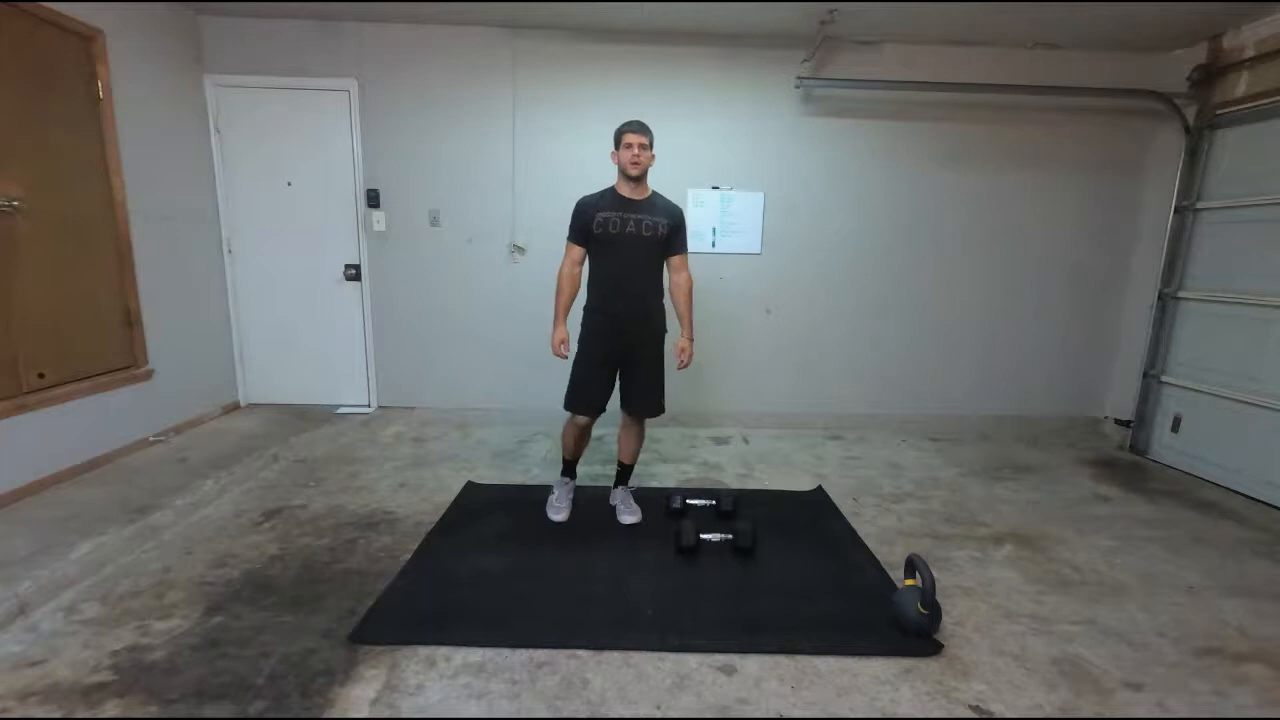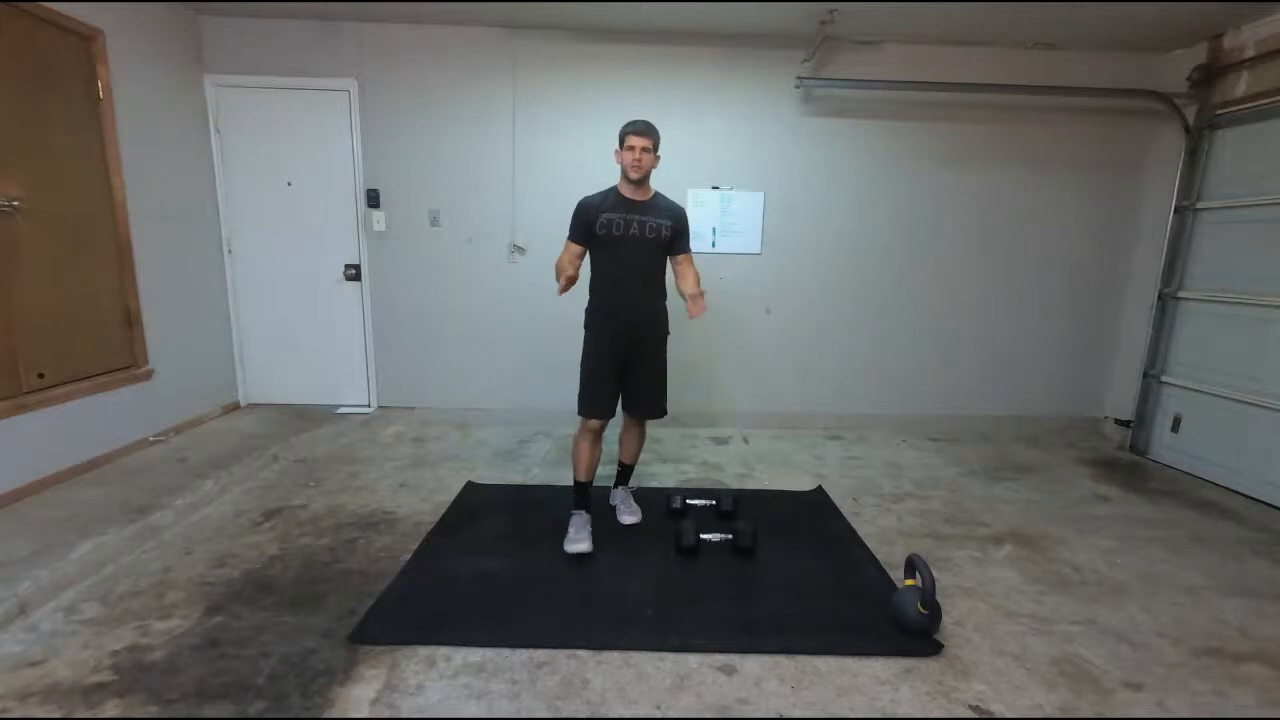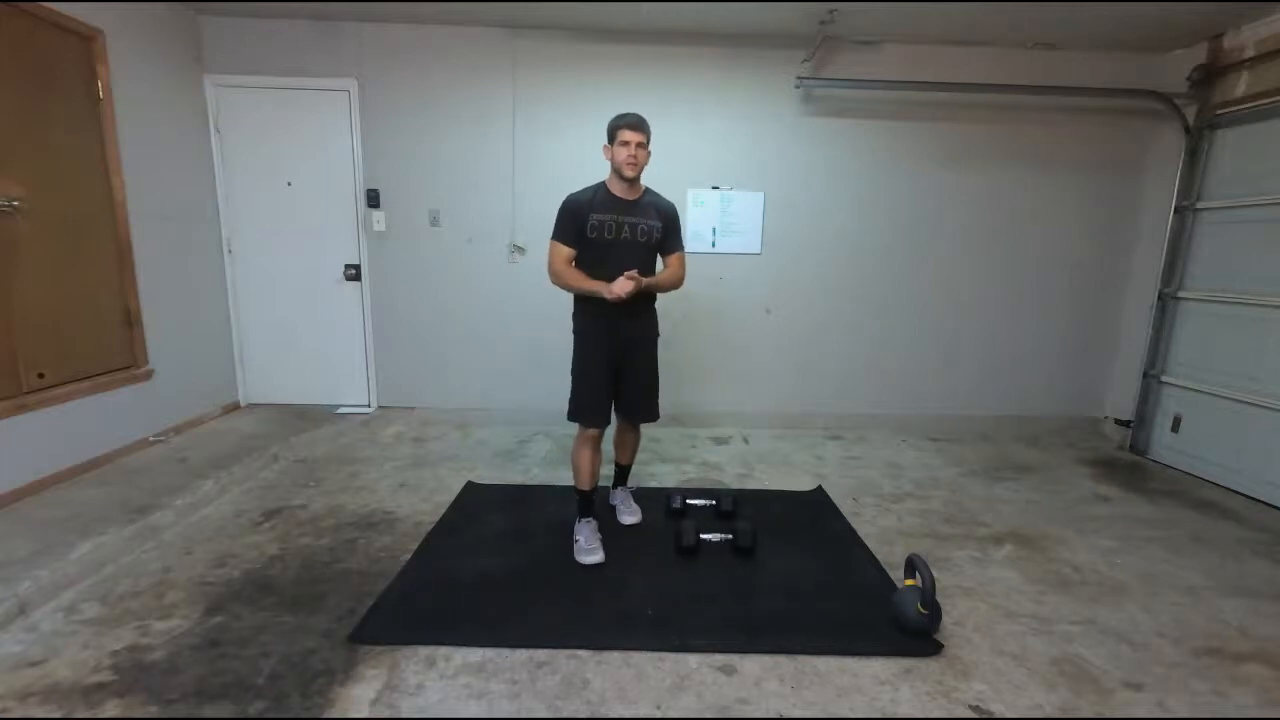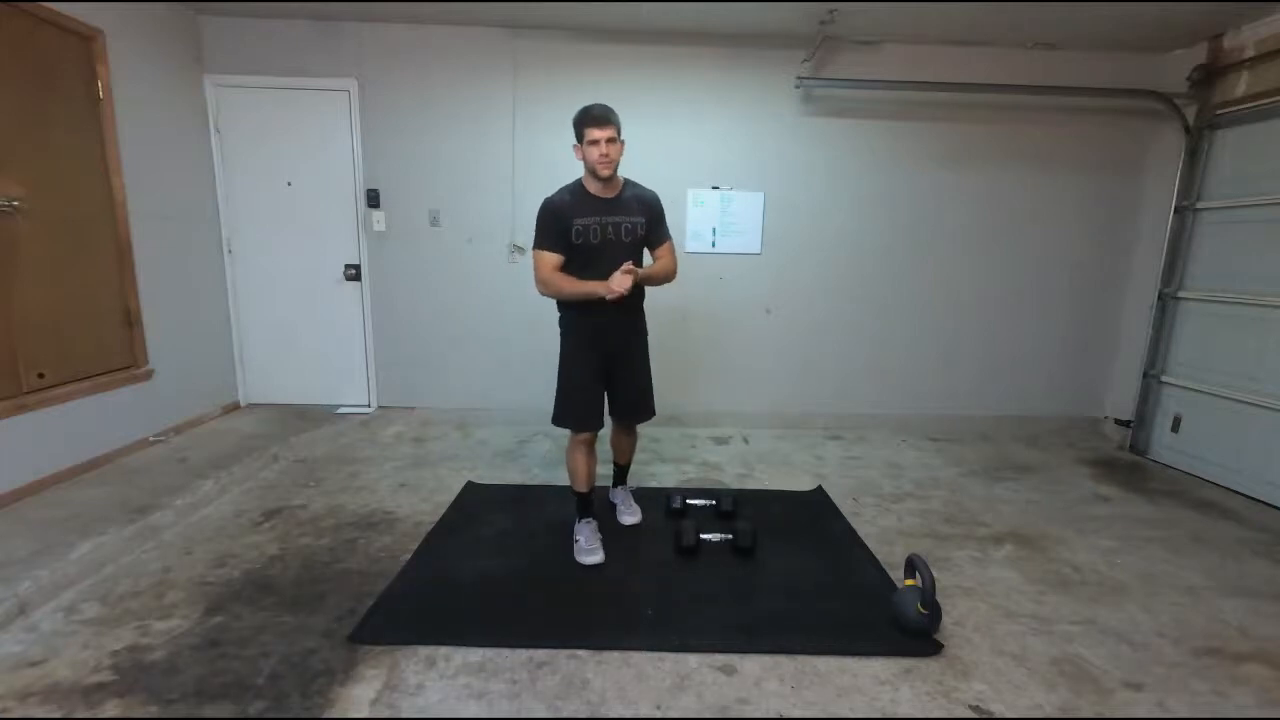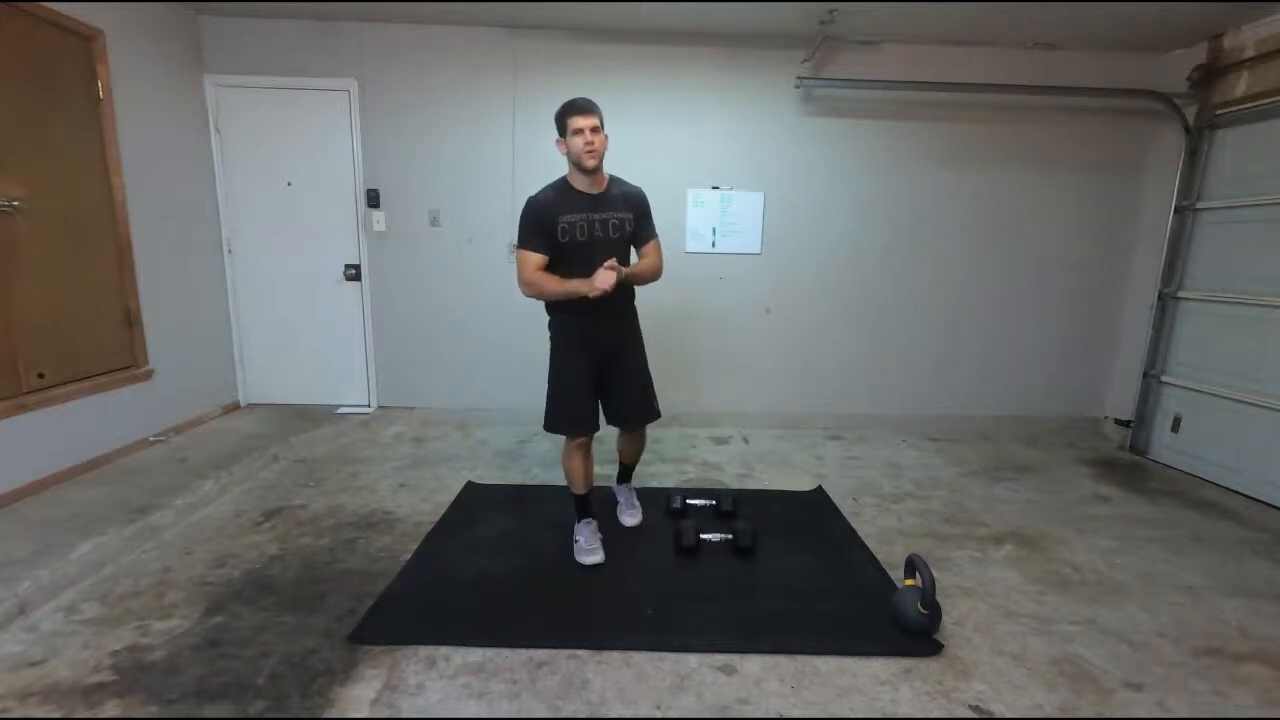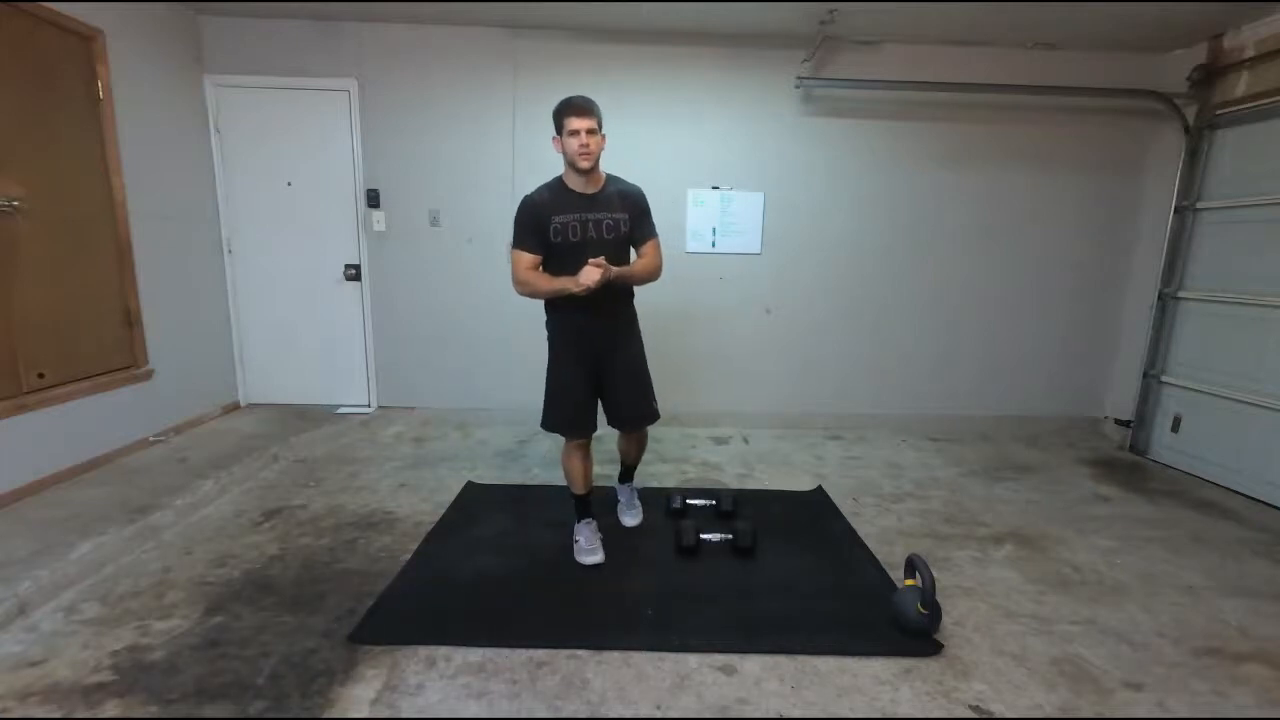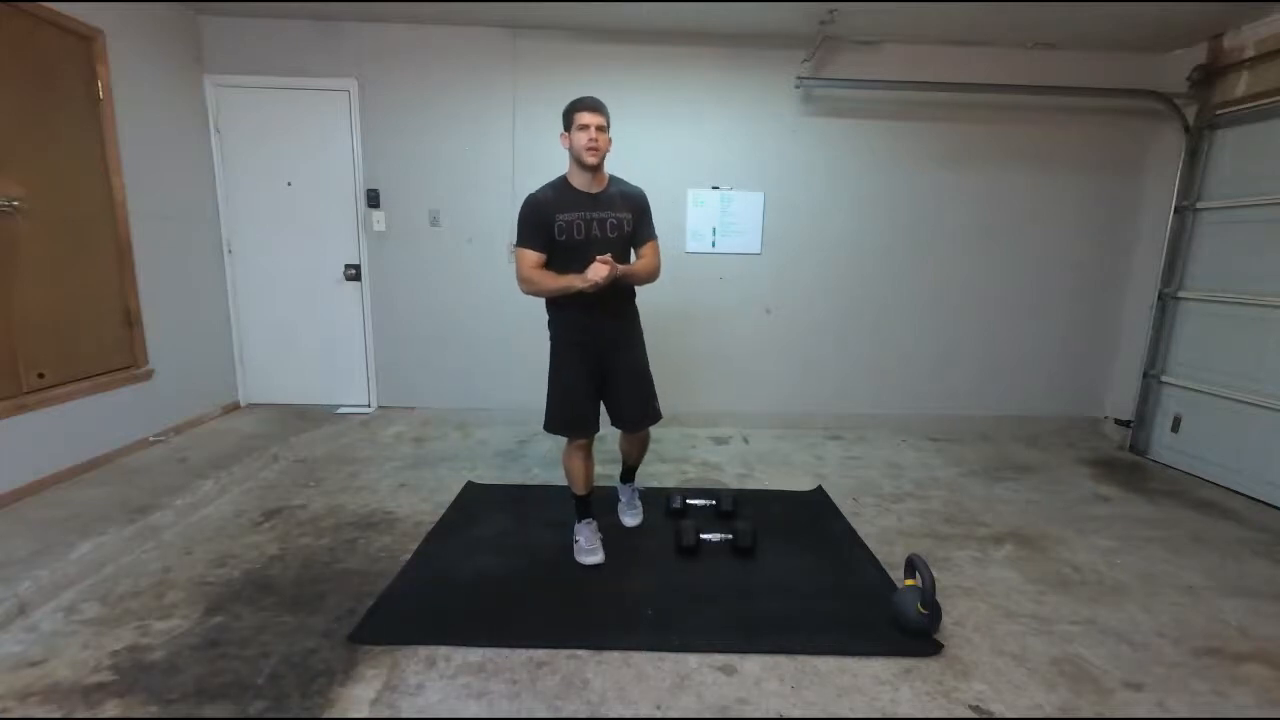
dt=0.4s
person 1, frame 1
left shoulder: (669, 213)
right shoulder: (590, 207)
left elbow: (679, 275)
right elbow: (571, 266)
left wrist: (686, 331)
right wrist: (559, 322)
left hip: (647, 332)
right hip: (598, 329)
left knee: (636, 414)
right knee: (582, 416)
left ankle: (621, 488)
right ankle: (566, 479)
person 1, frame 2
left shoulder: (672, 213)
right shoulder: (592, 206)
left elbow: (683, 267)
right elbow: (569, 257)
left wrist: (692, 292)
right wrist: (566, 275)
left hip: (650, 333)
right hip: (603, 330)
left knee: (637, 416)
right knee: (592, 421)
left ankle: (621, 489)
right ankle: (580, 511)
person 1, frame 3
left shoulder: (663, 210)
right shoulder: (579, 204)
left elbow: (676, 274)
right elbow: (557, 269)
left wrist: (642, 283)
right wrist: (605, 288)
left hip: (641, 333)
right hip: (593, 333)
left knee: (631, 419)
right knee: (590, 428)
left ankle: (620, 488)
right ankle: (585, 518)
person 1, frame 4
left shoulder: (645, 201)
right shoulder: (558, 207)
left elbow: (668, 266)
right elbow: (546, 280)
left wrist: (636, 275)
right wrist: (603, 286)
left hip: (630, 333)
right hip: (581, 337)
left knee: (627, 420)
right knee: (583, 432)
left ankle: (621, 488)
right ankle: (584, 520)
person 1, frame 5
left shoulder: (632, 198)
right shoulder: (543, 205)
left elbow: (654, 265)
right elbow: (529, 281)
left wrist: (621, 273)
right wrist: (587, 284)
left hip: (623, 334)
right hip: (572, 340)
left knee: (635, 424)
right knee: (578, 436)
left ankle: (624, 486)
right ankle: (584, 521)
person 1, frame 6
left shoulder: (630, 197)
right shoulder: (537, 205)
left elbow: (653, 264)
right elbow: (523, 278)
left wrist: (612, 273)
right wrist: (574, 282)
left hip: (622, 335)
right hip: (569, 340)
left knee: (636, 426)
right knee: (577, 436)
left ankle: (626, 486)
right ankle: (584, 521)
person 1, frame 7
left shoulder: (632, 198)
right shoulder: (542, 203)
left elbow: (652, 266)
right elbow: (528, 278)
left wrist: (617, 271)
right wrist: (581, 279)
left hip: (624, 335)
right hip: (572, 341)
left knee: (638, 427)
right knee: (579, 437)
left ankle: (627, 487)
right ankle: (585, 522)
